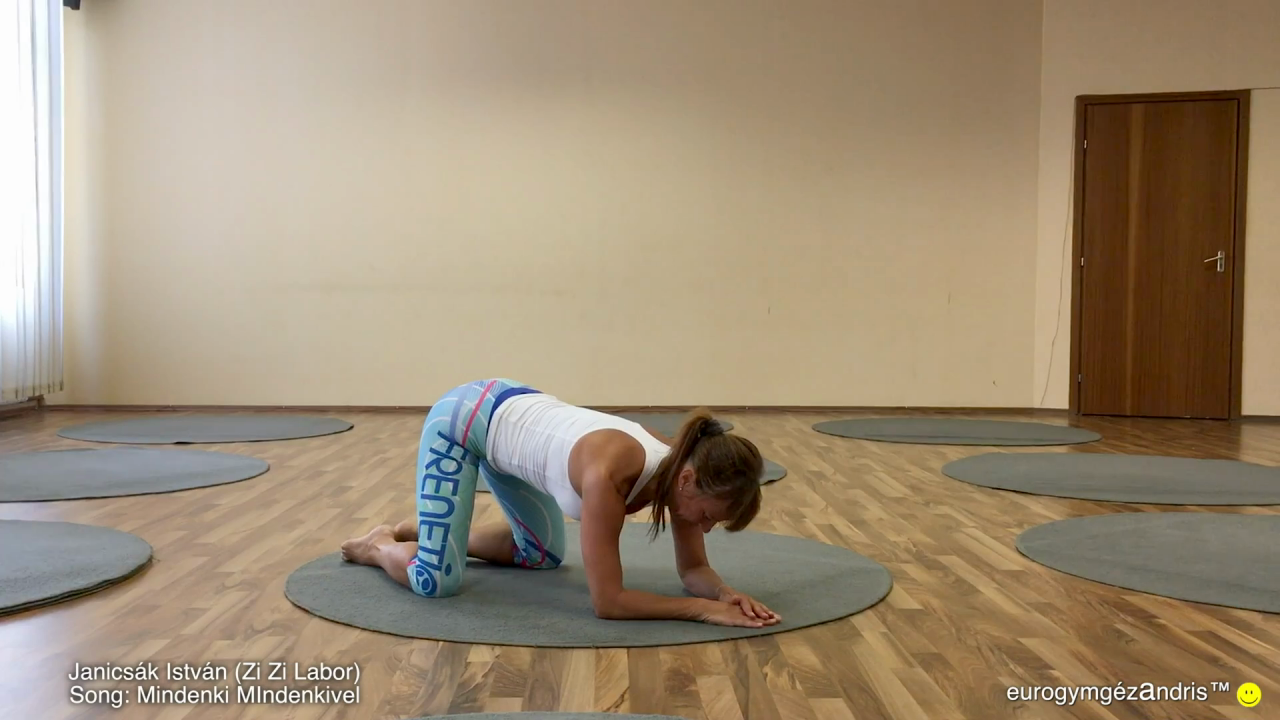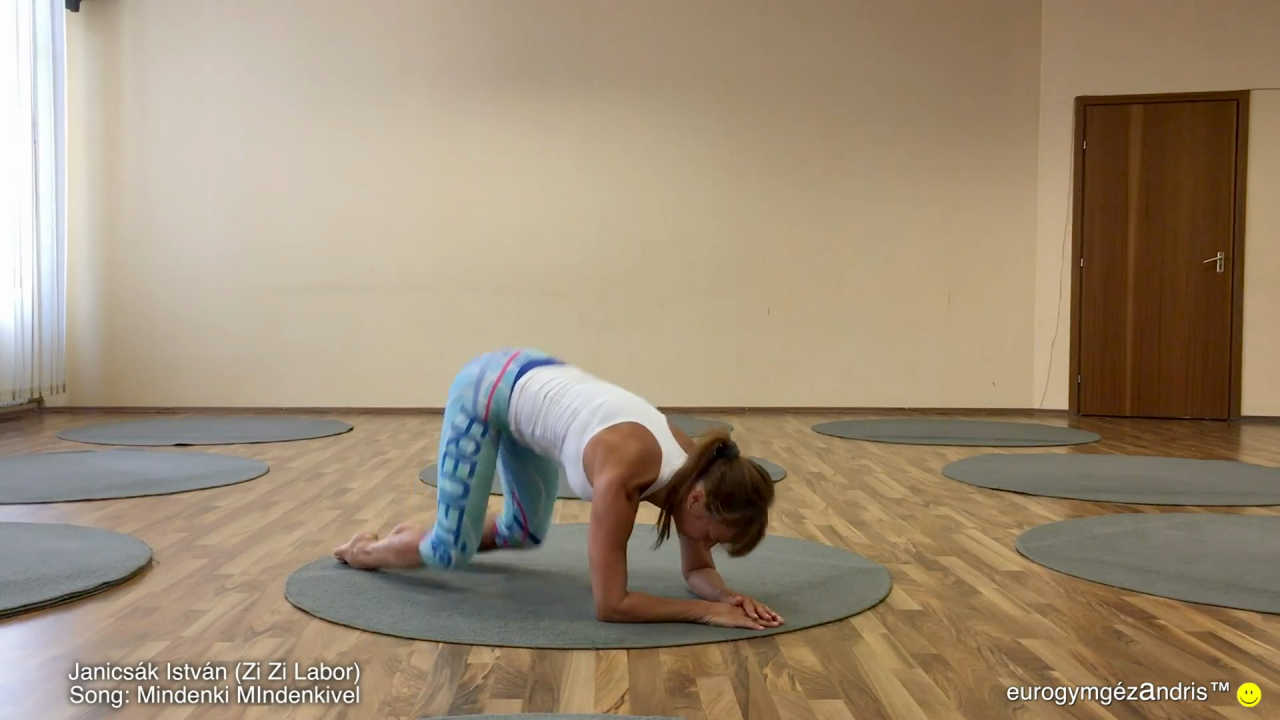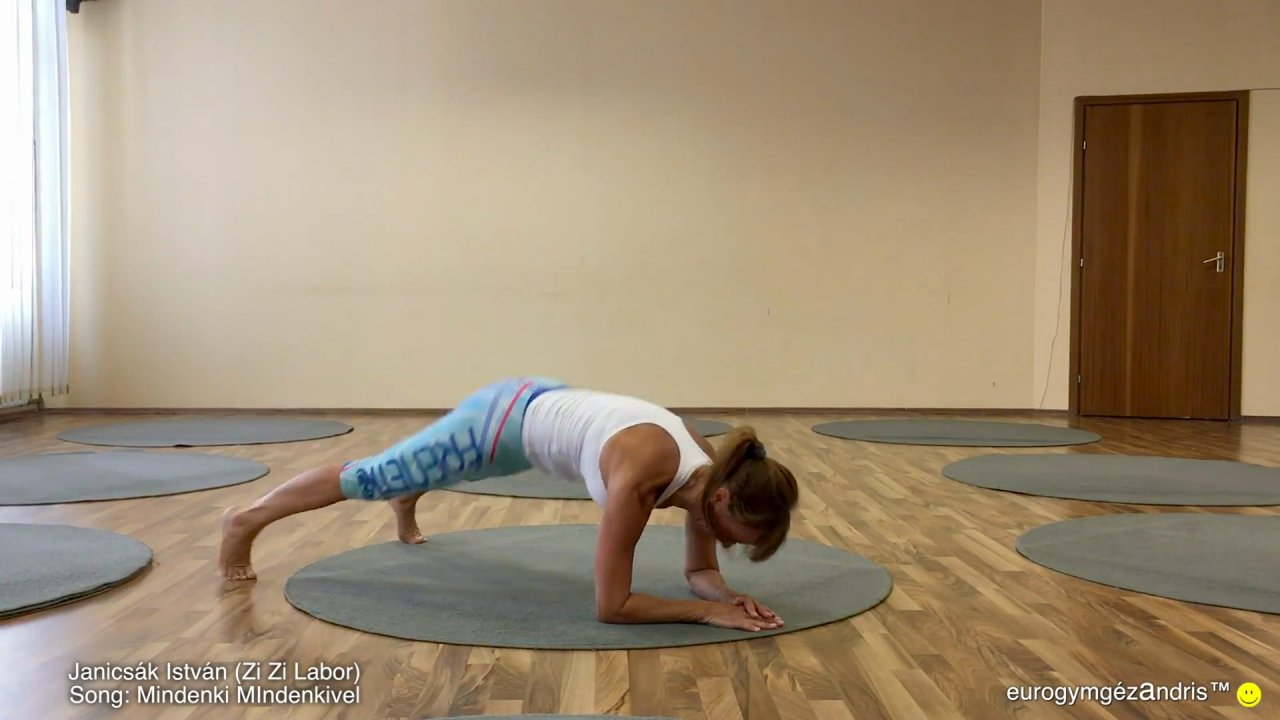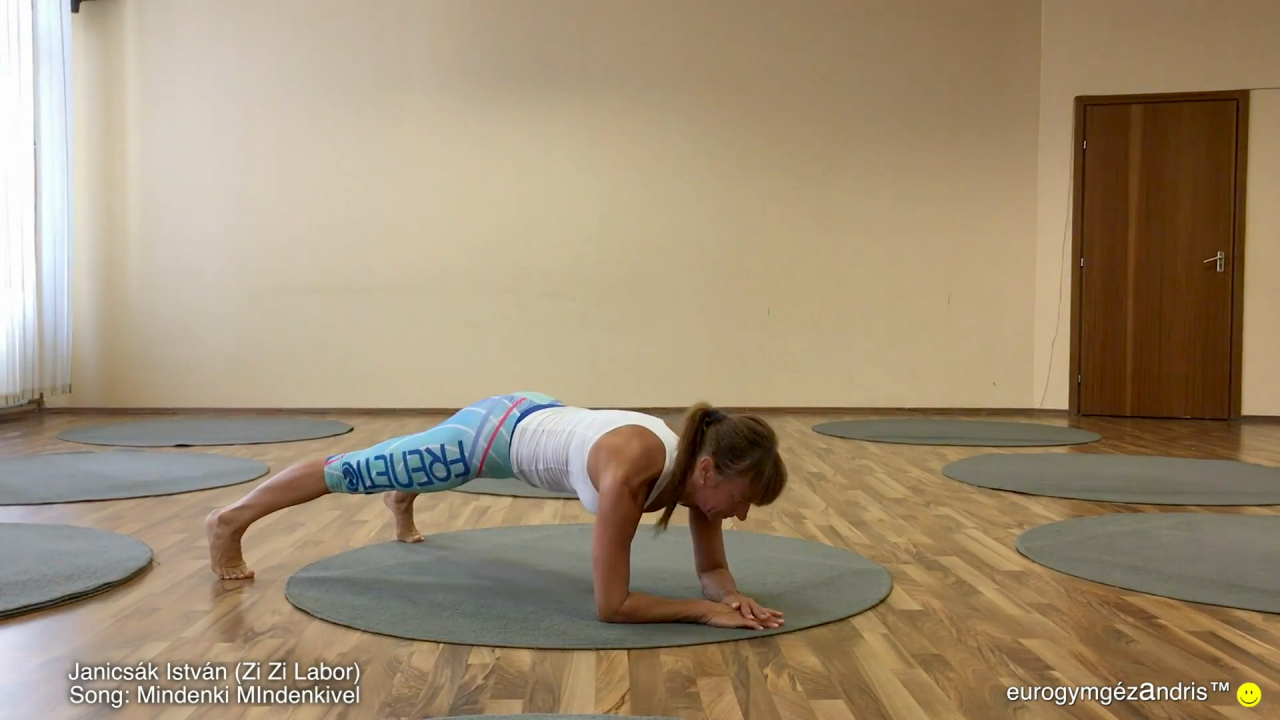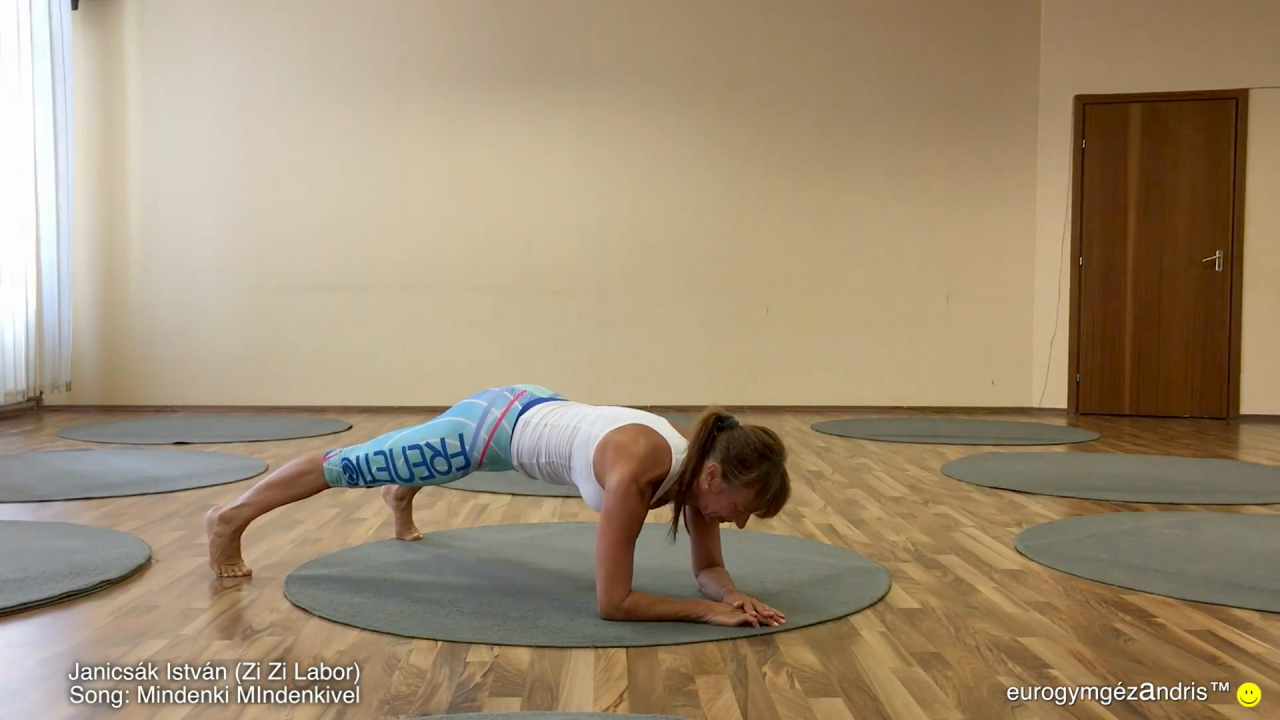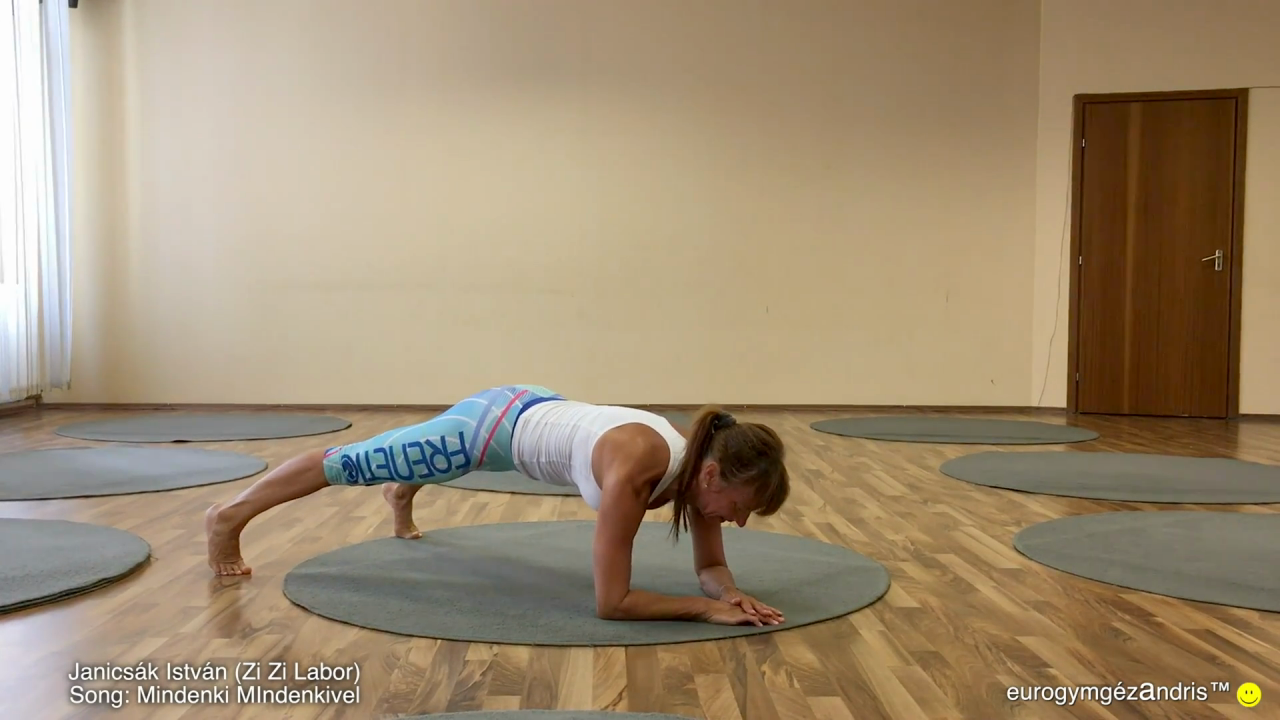
dt=0.5s
person 1, frame 1
left shoulder: (680, 466)
right shoulder: (608, 472)
left elbow: (693, 569)
right elbow: (608, 601)
left wrist: (725, 593)
right wrist: (706, 609)
left hip: (509, 415)
right hip: (463, 417)
left knee: (544, 555)
right knee: (436, 582)
left ankle: (425, 531)
right ankle: (376, 547)
person 1, frame 2
left shoulder: (694, 474)
right shoulder: (624, 473)
left elbow: (697, 570)
right elbow: (610, 605)
left wrist: (726, 595)
right wrist: (711, 610)
left hip: (530, 382)
right hip: (487, 385)
left knee: (525, 533)
right knee: (452, 553)
left ankle: (416, 538)
right ankle: (365, 551)
person 1, frame 3
left shoulder: (709, 475)
right shoulder: (638, 474)
left elbow: (698, 572)
right elbow: (611, 606)
left wrist: (727, 596)
right wrist: (710, 611)
left hip: (541, 402)
right hip: (505, 416)
left knee: (442, 465)
right knee: (372, 475)
left ankle: (406, 501)
right ankle: (248, 520)
person 1, frame 4
left shoulder: (698, 463)
right shoulder: (629, 470)
left elbow: (711, 567)
right elbow: (612, 605)
left wrist: (734, 596)
right wrist: (709, 613)
left hip: (537, 419)
right hip: (498, 431)
right knee: (358, 469)
left ankle: (402, 503)
right ankle: (229, 519)
person 1, frame 5
left shoulder: (701, 463)
right shoulder: (636, 470)
left elbow: (708, 567)
right elbow: (613, 603)
left wrist: (731, 594)
right wrist: (708, 611)
left hip: (536, 412)
right hip: (498, 423)
right knee: (357, 465)
left ankle: (401, 498)
right ankle: (230, 519)
person 1, frame 6
left shoulder: (701, 461)
right shoulder: (634, 468)
left elbow: (710, 566)
right elbow: (611, 601)
left wrist: (732, 592)
right wrist: (708, 610)
left hip: (537, 412)
right hip: (499, 424)
right knee: (356, 463)
left ankle: (400, 496)
right ankle: (228, 516)
